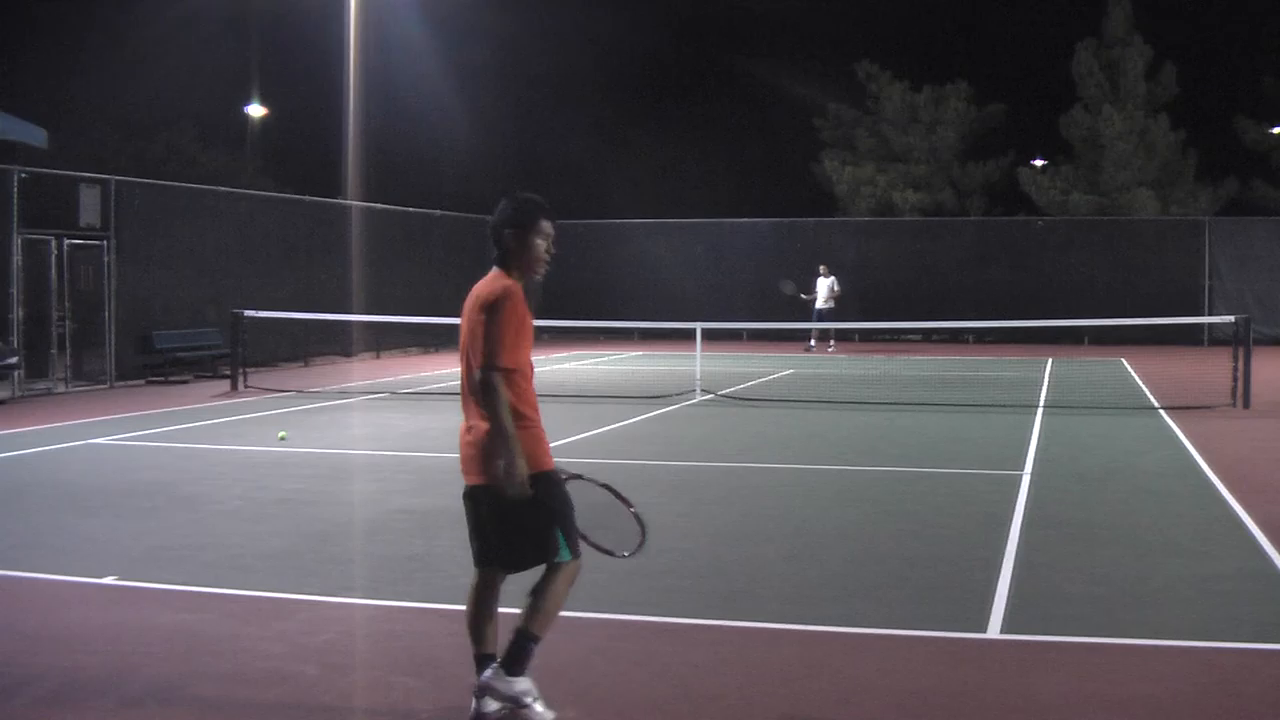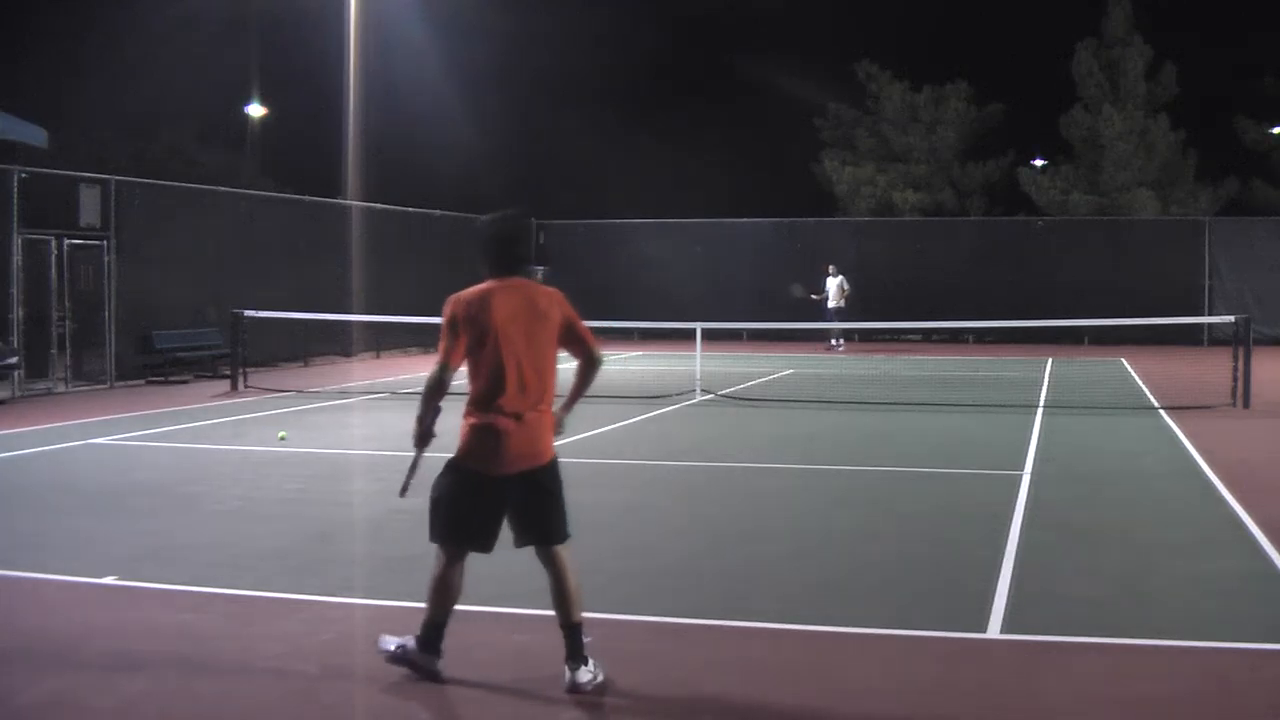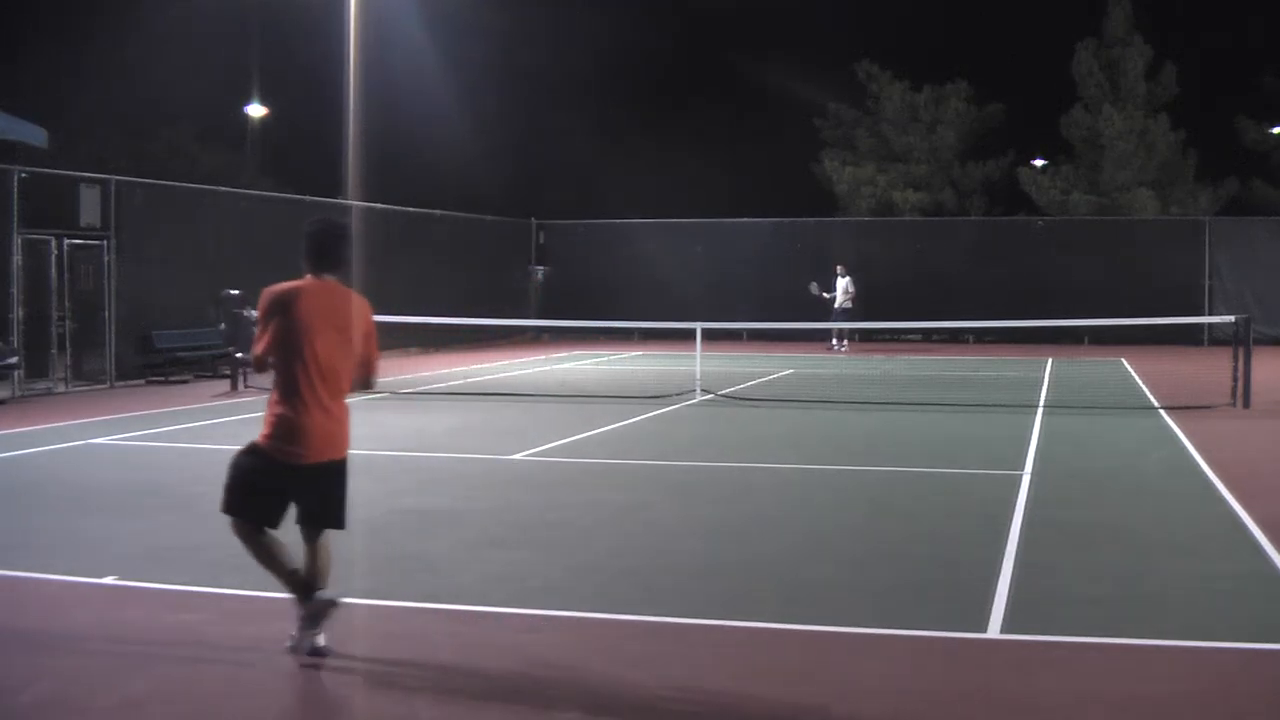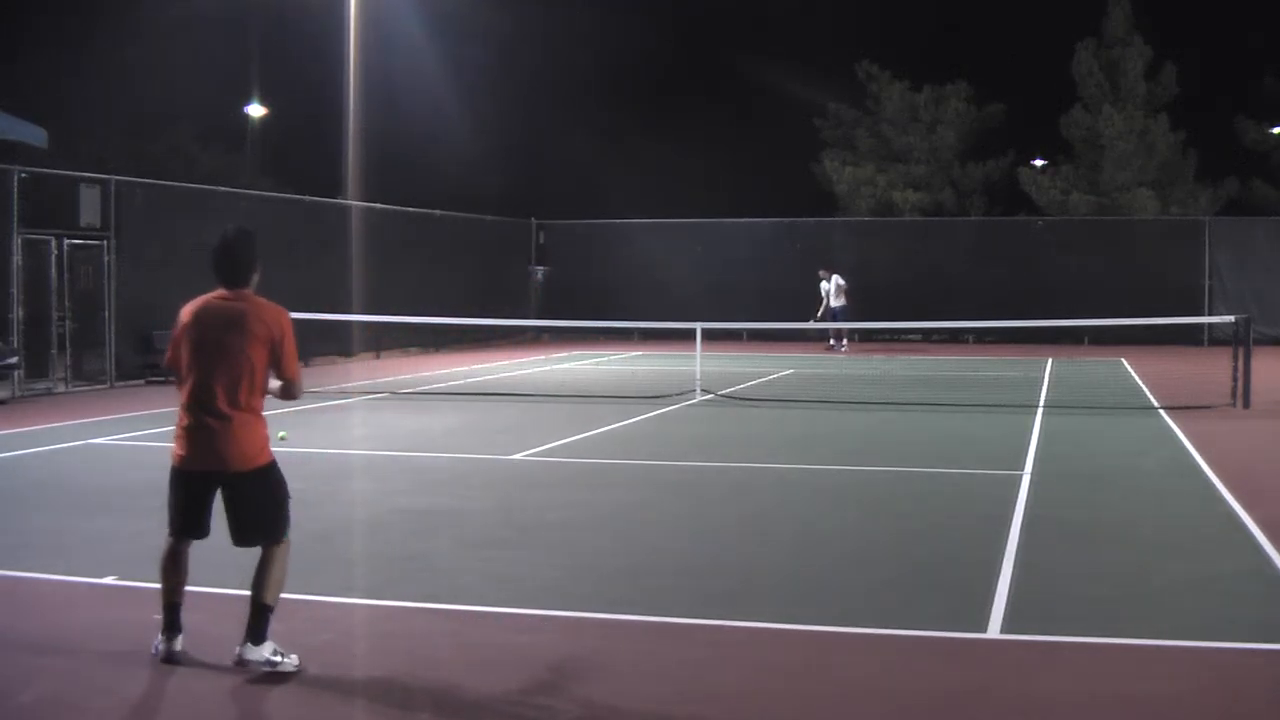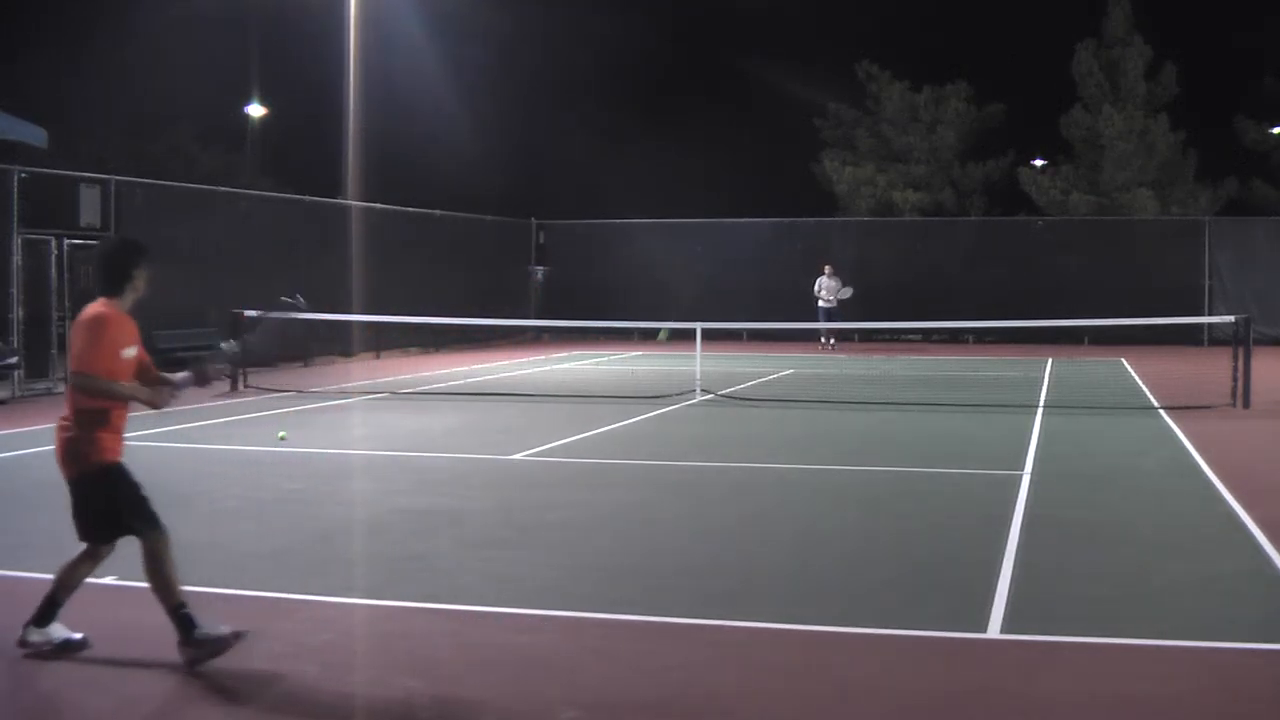
dt=1s
person 1, frame 1
left shoulder: (484, 291)
right shoulder: (506, 294)
right elbow: (493, 381)
right wrist: (514, 455)
left hip: (479, 456)
right hip: (513, 458)
left knee: (489, 572)
right knee: (564, 562)
right ankle: (507, 672)
person 1, frame 2
left shoulder: (467, 304)
right shoulder: (552, 300)
left elbow: (441, 379)
right elbow: (592, 359)
left wrist: (423, 425)
right wrist: (561, 412)
left hip: (483, 449)
right hip: (536, 452)
left knee: (451, 552)
right knee: (554, 553)
left ankle: (426, 648)
right ankle: (579, 663)
person 1, frame 3
left shoulder: (280, 298)
right shoulder: (359, 307)
left elbow: (259, 360)
right elbow: (366, 380)
left hip: (286, 438)
right hip: (333, 441)
left knee: (246, 523)
right knee: (316, 533)
left ankle: (309, 594)
right ankle: (311, 630)
person 1, frame 4
left shoulder: (190, 313)
right shoulder: (272, 318)
left elbow: (177, 375)
right elbow: (292, 390)
left hip: (191, 448)
right hip: (245, 450)
left knee: (179, 539)
right knee: (276, 544)
left ankle: (170, 636)
right ankle: (255, 644)
person 1, frame 5
left shoulder: (123, 322)
right shoulder: (98, 319)
left elbow: (147, 379)
right elbow: (81, 380)
left wrist: (188, 378)
right wrist: (141, 394)
left hip: (95, 450)
right hip: (90, 451)
left knee: (101, 543)
right knee: (153, 534)
left ankle: (39, 626)
right ankle: (190, 634)
